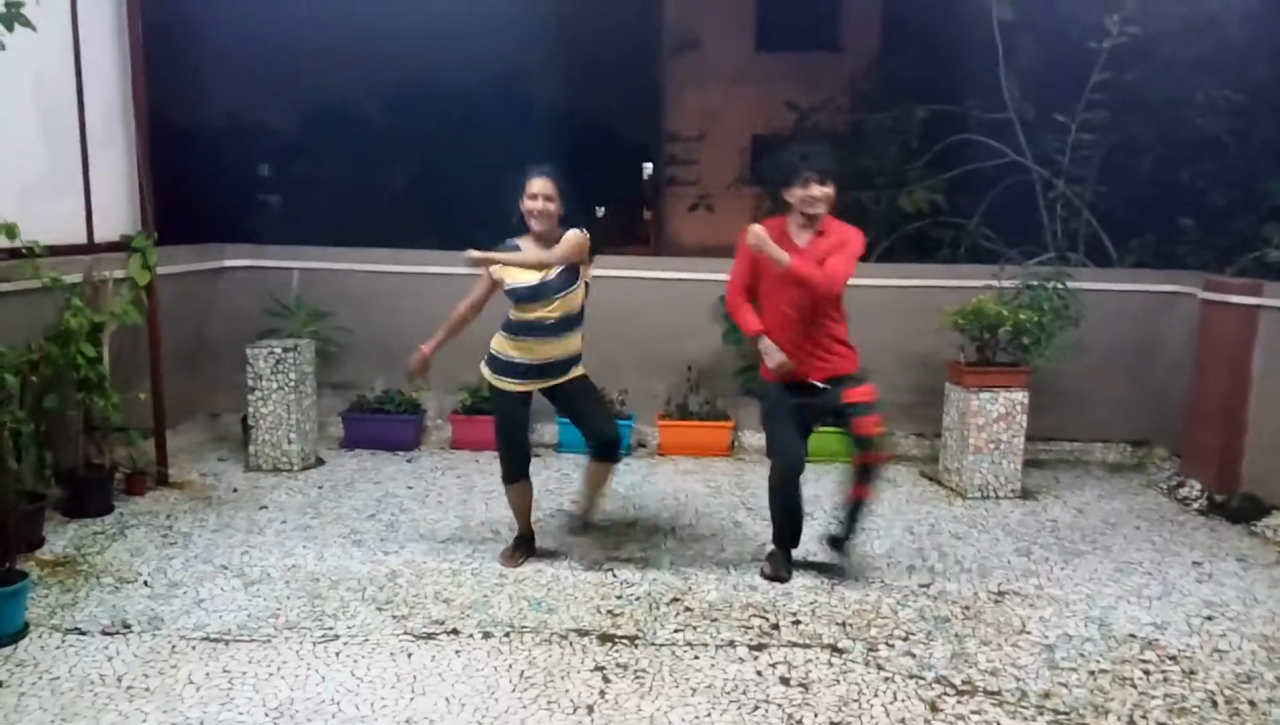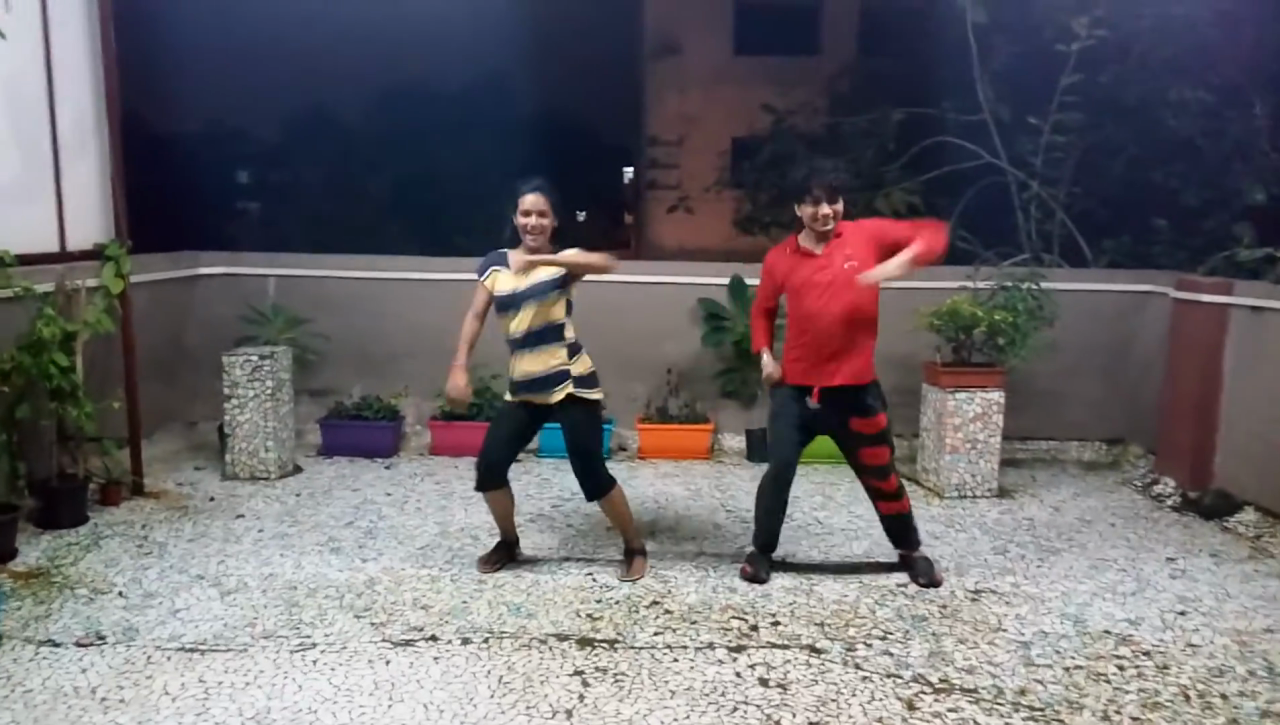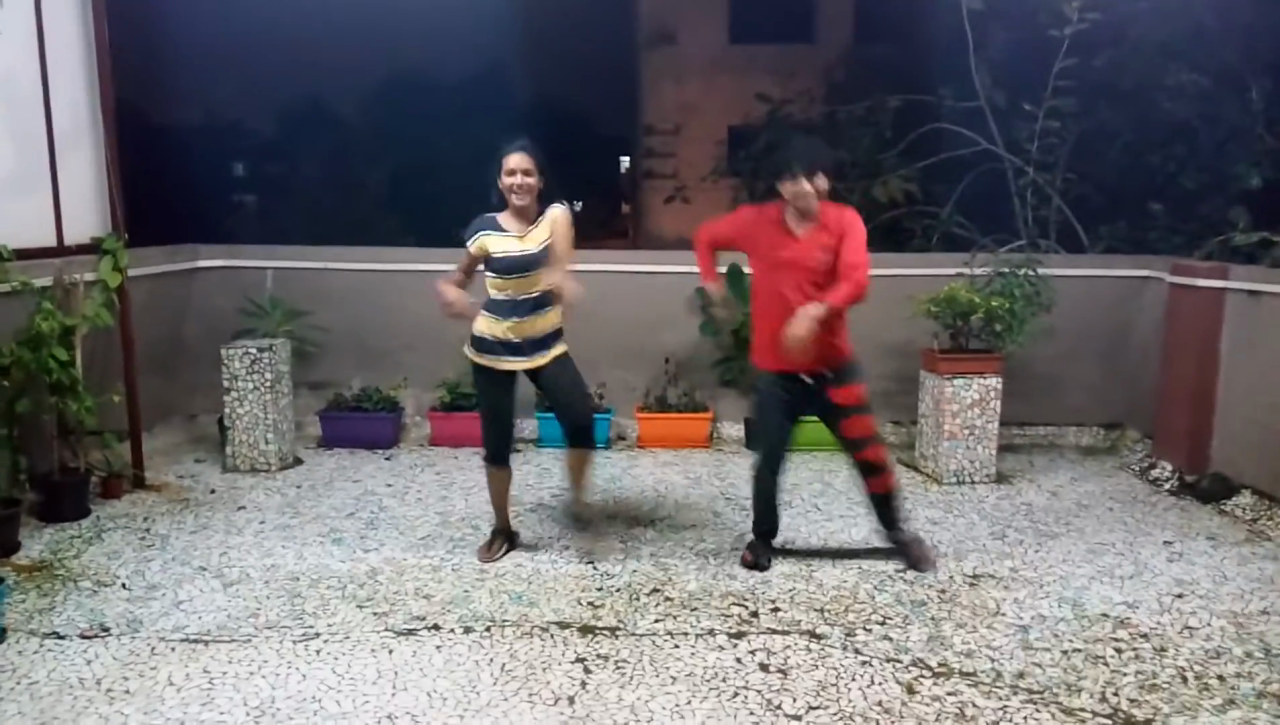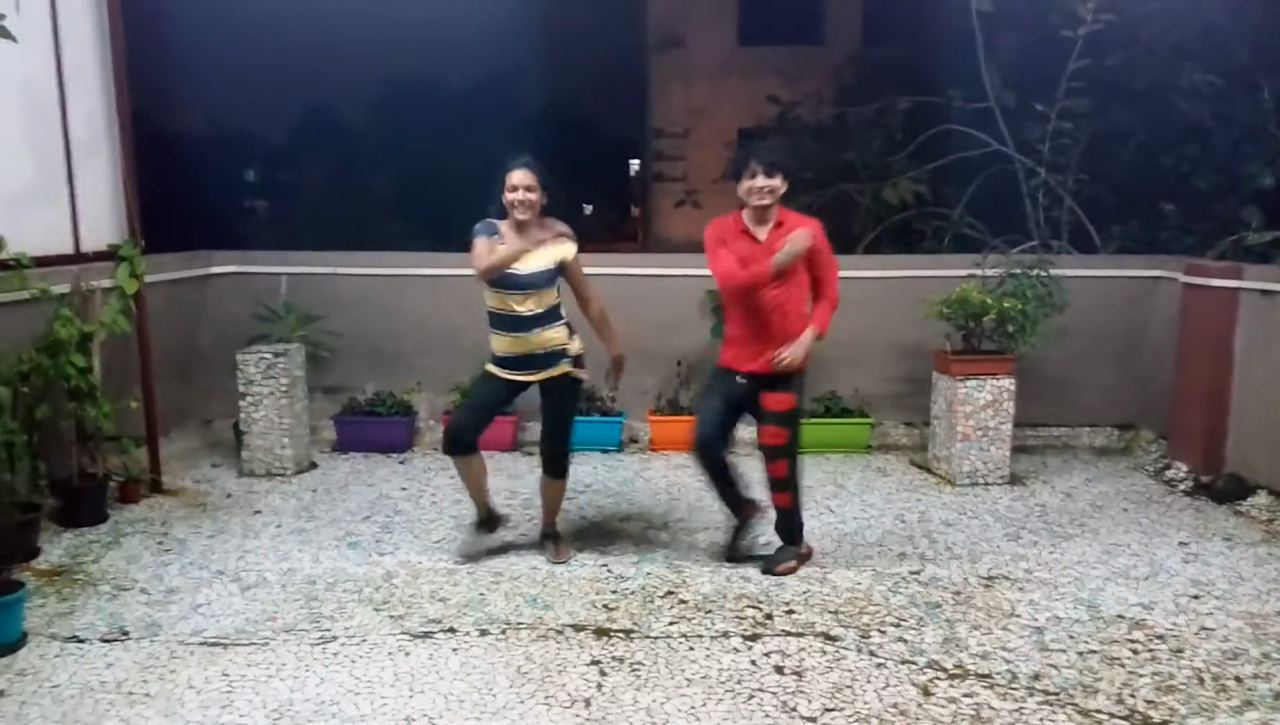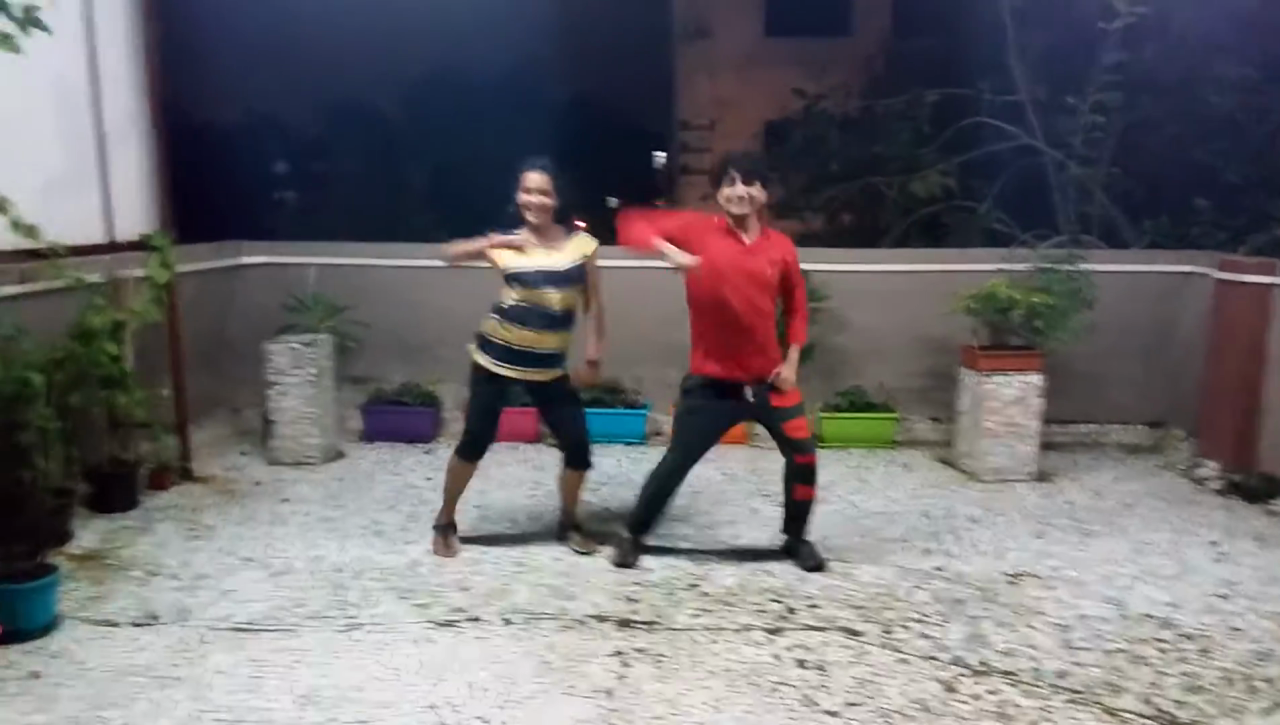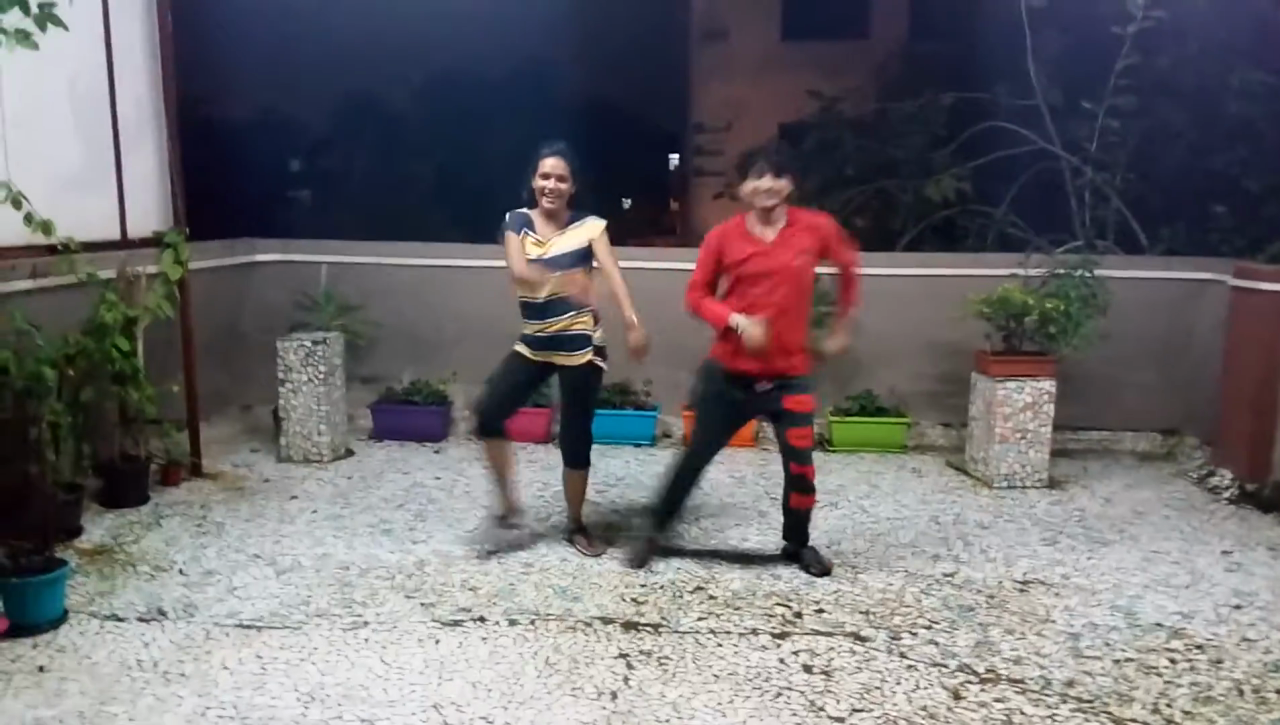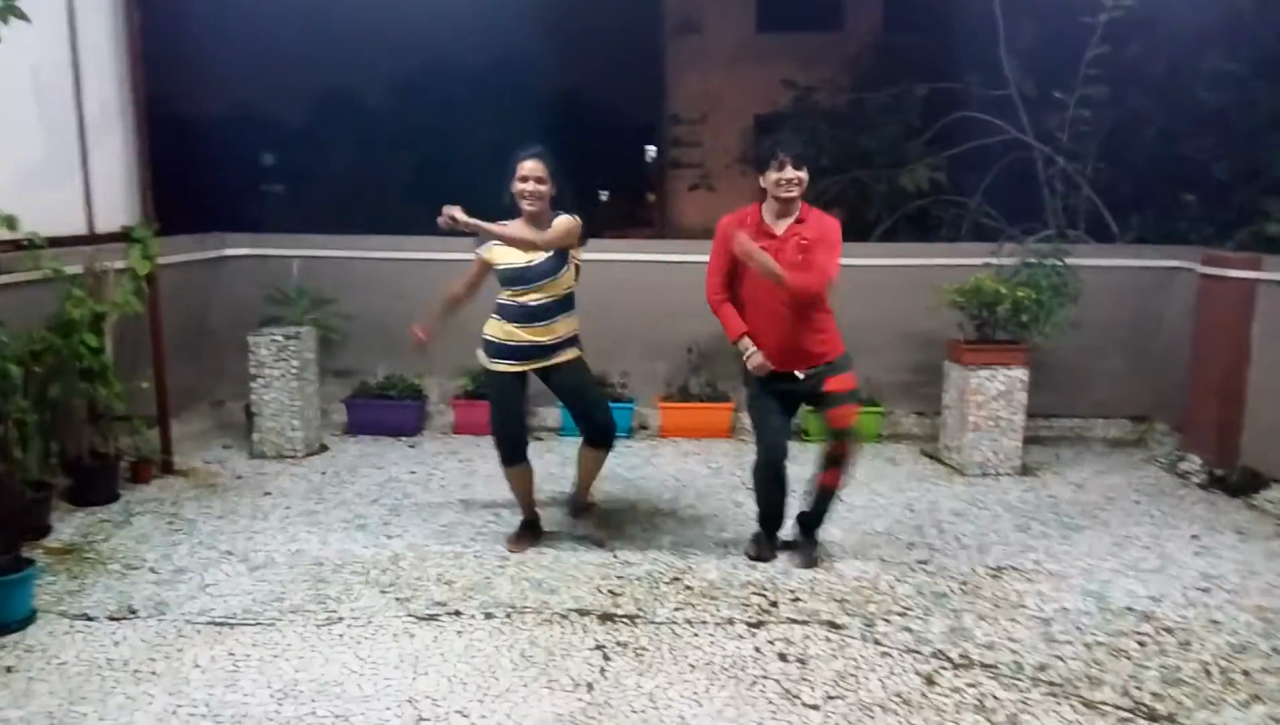
dt=0.3s
person 1, frame 1
left shoulder: (847, 237)
right shoulder: (760, 235)
left elbow: (827, 287)
right elbow: (737, 295)
left wrist: (776, 255)
right wrist: (764, 342)
left hip: (839, 372)
right hip: (784, 377)
left knee: (873, 450)
right knee: (786, 466)
left ankle: (844, 533)
right ankle: (782, 548)
person 1, frame 2
left shoulder: (867, 234)
right shoulder: (780, 257)
left elbow: (935, 233)
right elbow: (762, 311)
left wrist: (903, 260)
right wrist: (764, 355)
left hip: (855, 388)
right hip: (795, 388)
left knee: (881, 476)
right knee: (778, 473)
left ankle: (909, 550)
right ankle: (762, 550)
person 1, frame 3
left shoulder: (846, 221)
right shoulder: (754, 221)
left elbow: (856, 281)
right elbow: (705, 236)
left wrist: (814, 314)
right wrist: (711, 281)
left hip: (831, 365)
right hip: (776, 370)
left knee: (869, 451)
right knee: (769, 459)
left ankle: (898, 531)
right ankle: (762, 538)
person 1, frame 4
left shoulder: (807, 230)
right shoulder: (721, 231)
left elbow: (828, 293)
right elbow: (730, 283)
left wrist: (806, 339)
right wrist: (780, 258)
left hip: (785, 367)
right hip: (732, 366)
left knee: (777, 457)
right knee: (706, 444)
left ankle: (793, 542)
right ankle: (742, 510)
person 1, frame 5
left shoulder: (781, 248)
right shoulder: (696, 229)
left elbow: (796, 307)
right elbow: (630, 225)
left wrist: (791, 361)
right wrist: (667, 250)
left hip: (769, 378)
right hip: (712, 382)
left knee: (803, 455)
right knee: (676, 461)
left ankle: (796, 537)
right ankle: (632, 534)
person 1, frame 6
left shoulder: (815, 228)
right shoulder: (721, 235)
left elbow: (847, 265)
right elbow: (696, 295)
left wrist: (841, 325)
right wrist: (735, 320)
left hip: (788, 373)
right hip: (726, 370)
left knee: (801, 463)
right knee: (696, 457)
left ankle: (798, 544)
right ankle: (655, 530)
person 1, frame 7
left shoulder: (823, 226)
right shoulder: (733, 226)
left elbow: (816, 287)
right elbow: (718, 293)
left wrist: (769, 266)
right wrist: (745, 344)
left hip: (822, 361)
right hip: (765, 366)
left knee: (842, 441)
right knee: (771, 456)
left ankle: (808, 530)
right ankle: (767, 530)
person 2, frame 1
left shoulder: (575, 240)
right shoulder: (508, 252)
left elbow: (550, 259)
right elbow: (472, 304)
left wrist: (491, 259)
right wrist: (430, 346)
left hip: (564, 368)
right hip: (510, 369)
left knee: (608, 437)
right knee: (513, 460)
left ankle: (586, 513)
right ankle: (524, 536)
person 2, frame 2
left shoulder: (563, 258)
right shoulder: (494, 266)
left elbow: (606, 263)
right elbow: (474, 317)
left wrist: (541, 259)
right wrist: (458, 368)
left hip: (571, 383)
right hip: (526, 388)
left knee: (593, 476)
right knee: (488, 469)
left ankle: (635, 548)
right ankle: (508, 542)
person 2, frame 3
left shoulder: (557, 214)
right shoulder: (484, 229)
left elbow: (562, 253)
right elbow: (457, 279)
left wrist: (563, 279)
right wrist: (449, 292)
left hip: (545, 345)
right hip: (492, 348)
left knee: (581, 418)
right knee: (498, 443)
left ankle: (577, 501)
right ankle: (502, 529)
person 2, frame 4
left shoulder: (562, 244)
right shoulder: (488, 232)
left elbow: (589, 302)
right elbow: (484, 267)
left wrist: (614, 350)
right wrist: (533, 241)
left hip: (557, 360)
right hip: (506, 362)
left knee: (555, 452)
right knee: (458, 434)
left ankle: (550, 531)
right ankle: (486, 512)
person 2, frame 5
left shoulder: (581, 243)
right shoulder: (505, 240)
left elbow: (593, 304)
right elbow: (452, 254)
left wrist: (591, 356)
right wrist: (498, 242)
left hip: (550, 363)
right hip: (498, 355)
left knee: (578, 445)
right knee: (474, 440)
left ankle: (569, 523)
right ankle: (445, 522)
person 2, frame 6
left shoulder: (590, 226)
right shoulder: (517, 222)
left elbow: (612, 272)
right elbow: (518, 271)
left wrist: (633, 322)
right wrist: (570, 289)
left hip: (578, 346)
right hip: (532, 344)
left knee: (576, 440)
right knee: (489, 414)
left ankle: (576, 524)
right ankle: (507, 502)
person 2, frame 7
left shoulder: (566, 225)
right shoulder: (496, 235)
left elbow: (539, 241)
right elbow: (466, 287)
left wrist: (473, 225)
right wrist: (430, 323)
left hip: (559, 349)
right hip: (505, 351)
left knee: (601, 426)
right knee: (509, 441)
left ankle: (580, 497)
right ankle: (529, 521)
